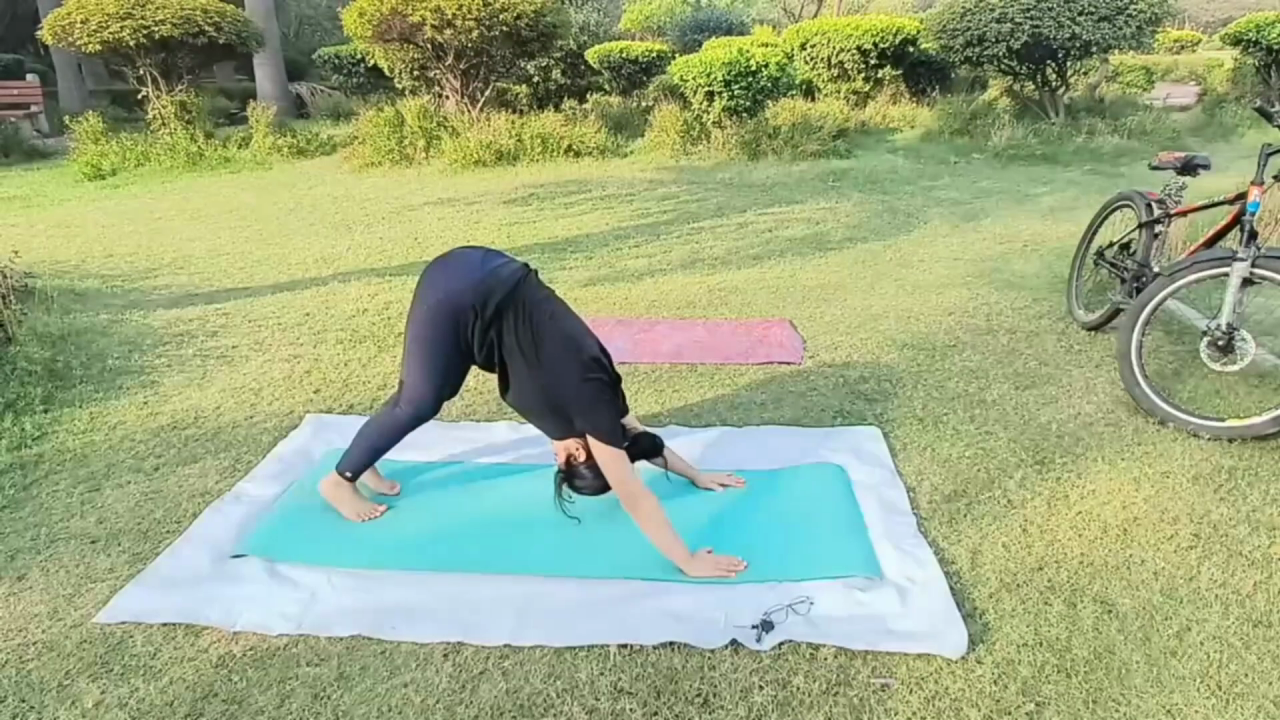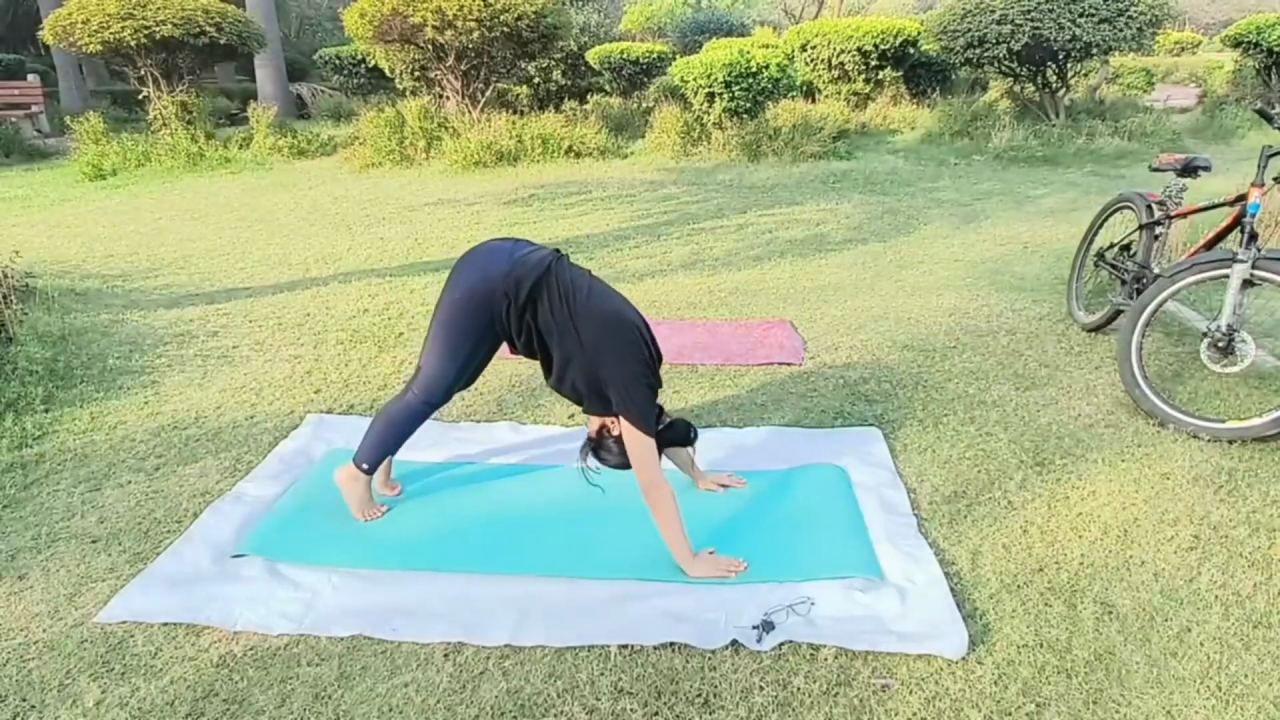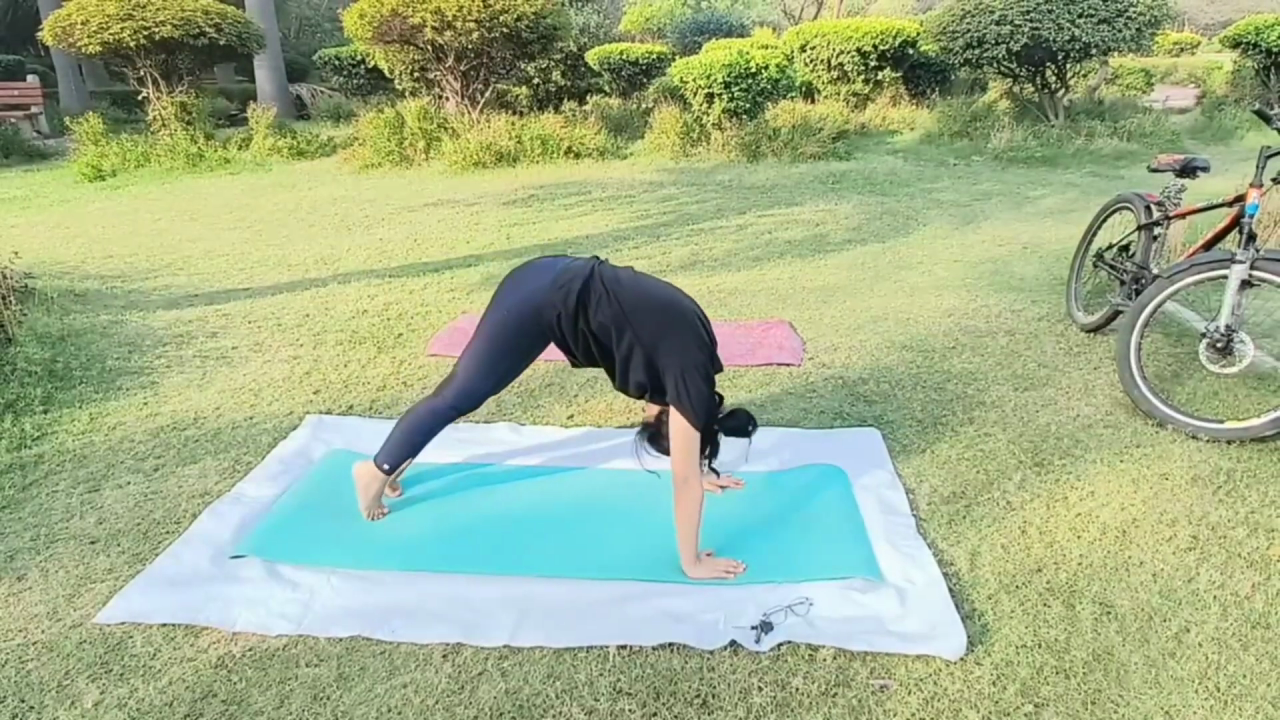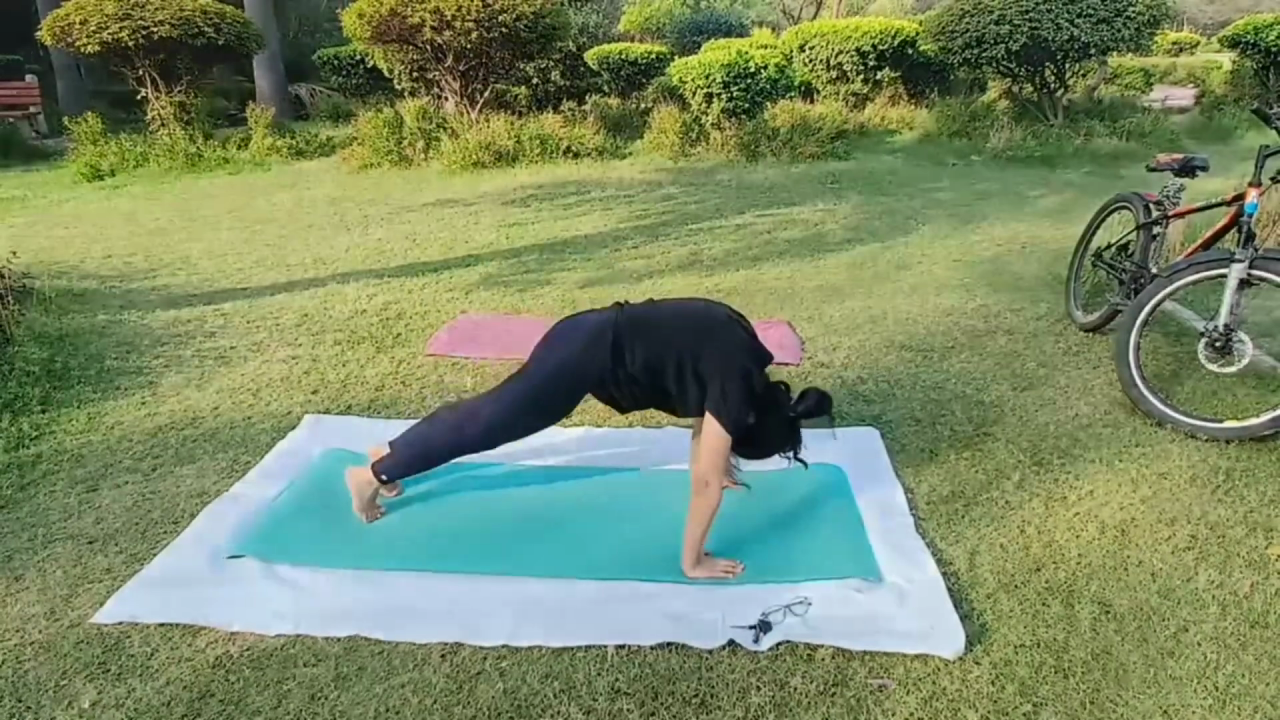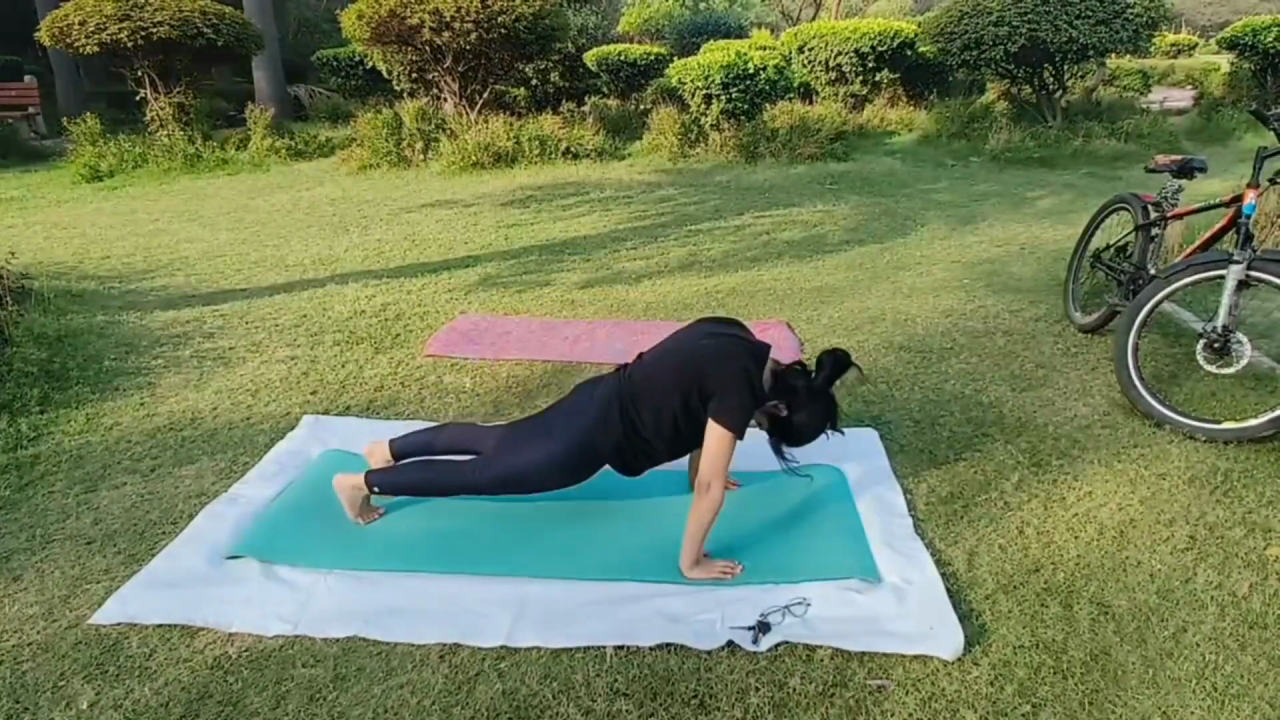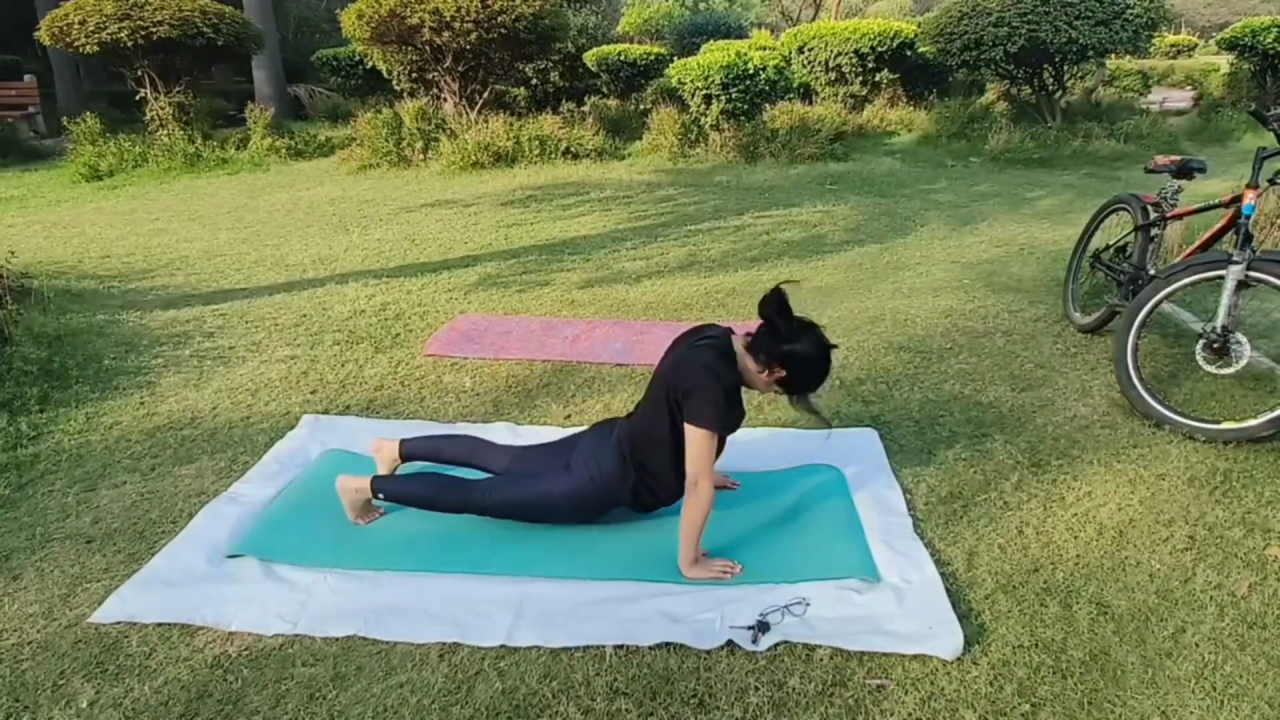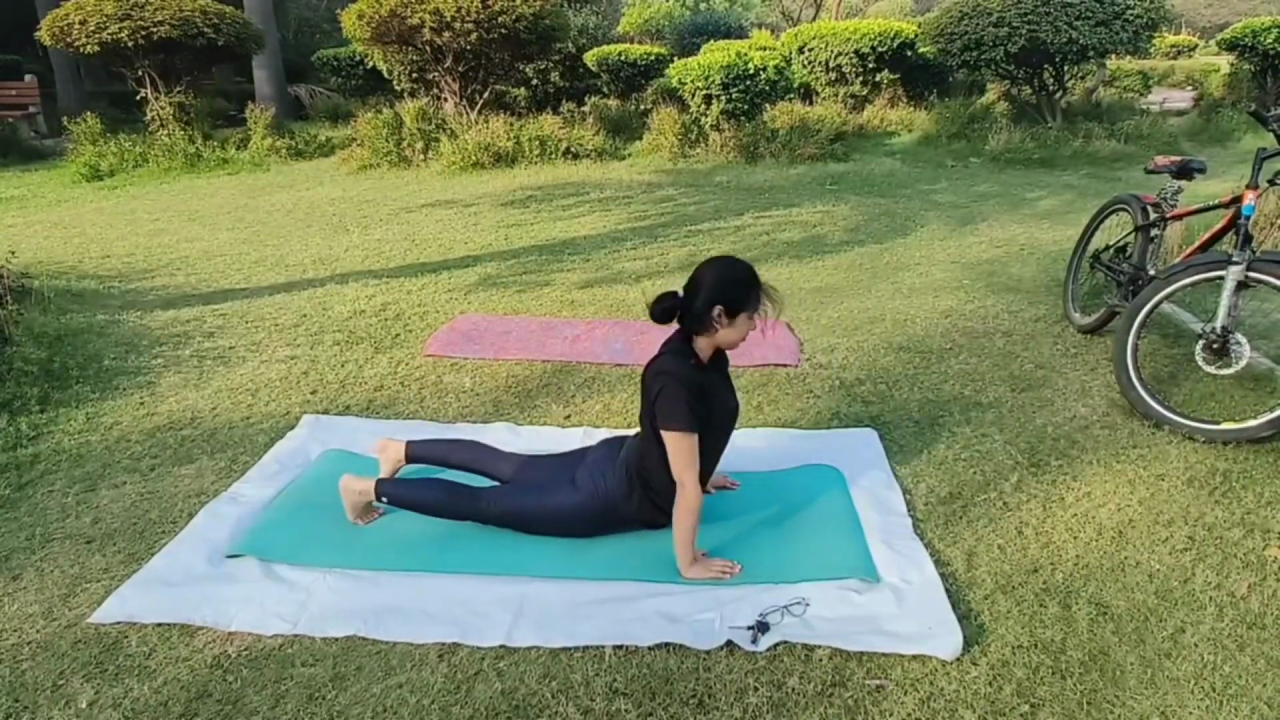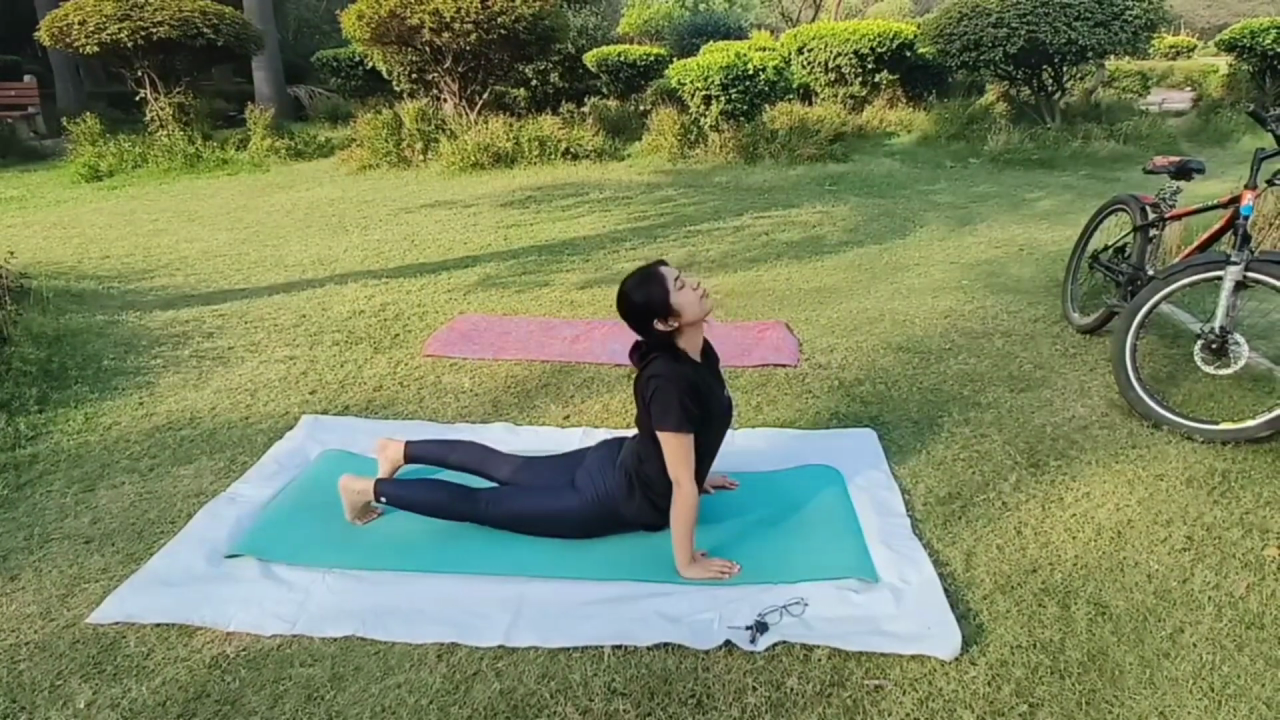
dt=0.4s
person 1, frame 1
left shoulder: (595, 392)
right shoulder: (590, 404)
left elbow: (636, 436)
right elbow: (633, 496)
left wrist: (697, 476)
right wrist: (689, 562)
left hip: (482, 281)
right hip: (458, 295)
left knee: (425, 398)
right knee: (419, 403)
left ankle: (363, 464)
right ankle: (340, 481)
person 1, frame 2
left shoulder: (633, 372)
right shoulder: (628, 384)
left elbow: (660, 426)
right elbow: (652, 484)
left wrist: (698, 476)
right wrist: (689, 563)
left hip: (516, 272)
right hip: (495, 283)
left knee: (441, 383)
right knee: (430, 390)
left ankle: (380, 457)
right ankle: (356, 473)
person 1, frame 3
left shoulder: (693, 360)
right shoulder: (689, 377)
right elbow: (686, 479)
left wrist: (705, 473)
right wrist: (693, 562)
left hip: (560, 286)
right hip: (546, 297)
left knee: (467, 389)
right knee: (461, 393)
left ankle: (397, 457)
right ankle: (376, 471)
person 1, frame 4
left shoulder: (741, 355)
right shoulder: (737, 383)
left elbow: (705, 413)
right elbow: (706, 482)
left wrist: (709, 471)
right wrist: (692, 562)
left hip: (593, 337)
right hip: (587, 355)
left knee: (486, 412)
right knee: (484, 426)
left ankle: (389, 453)
right ankle: (372, 476)
person 1, frame 5
left shoulder: (740, 349)
right shoulder: (741, 385)
right elbow: (709, 487)
left wrist: (701, 473)
right wrist: (690, 563)
left hip: (600, 404)
right hip: (597, 436)
left knee: (492, 442)
right knee: (485, 473)
left ankle: (387, 451)
right ankle: (363, 482)
person 1, frame 6
left shoulder: (717, 340)
right shoulder: (712, 379)
right elbow: (697, 485)
left wrist: (700, 473)
right wrist: (689, 562)
left hip: (612, 444)
right hip: (608, 483)
left knee: (501, 460)
right knee: (482, 496)
left ankle: (398, 448)
right ankle: (368, 487)
person 1, frame 7
left shoulder: (697, 347)
right shoulder: (677, 379)
right elbow: (686, 486)
left wrist: (702, 474)
right wrist: (689, 562)
left hip: (620, 460)
right hip: (615, 499)
left knee: (507, 468)
right knee: (486, 503)
left ankle: (402, 450)
right ankle: (371, 488)
person 1, frame 8
left shoulder: (695, 354)
right shoulder: (671, 380)
right elbow: (682, 484)
left wrist: (698, 475)
right wrist: (687, 563)
left hip: (616, 461)
right hip: (613, 500)
left knee: (505, 468)
right knee: (483, 504)
left ankle: (400, 450)
right ankle: (369, 489)
